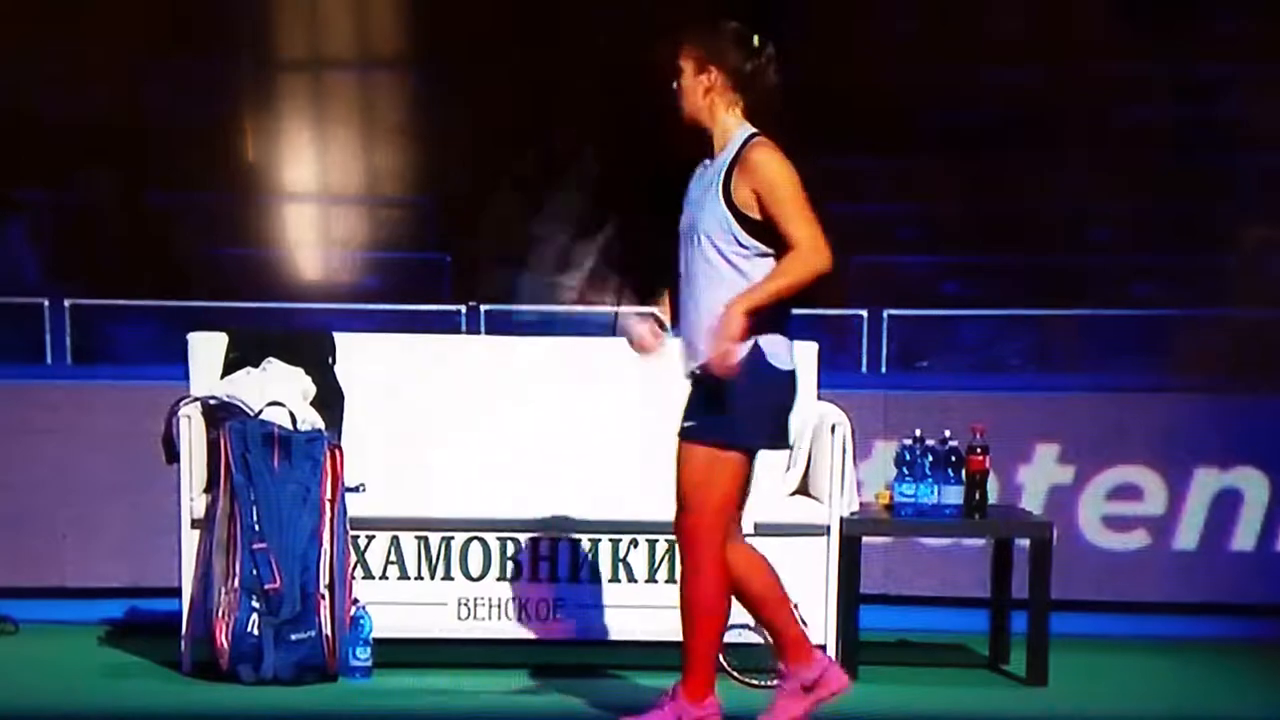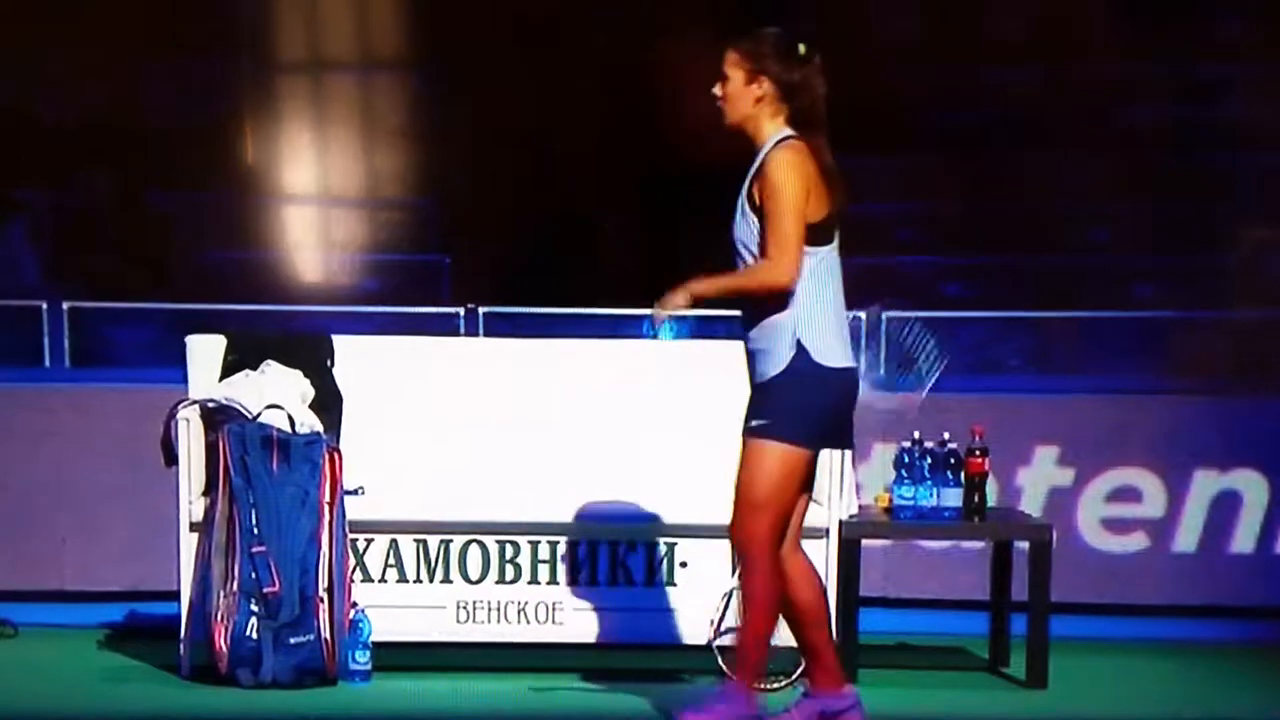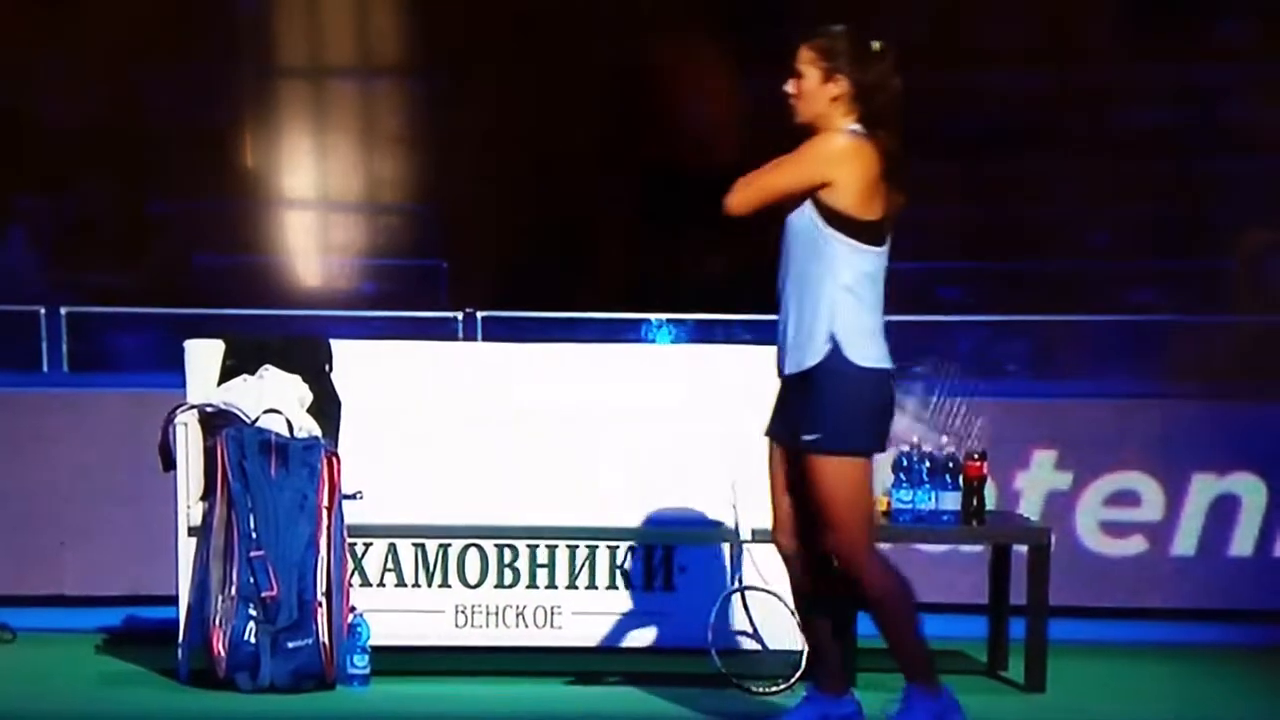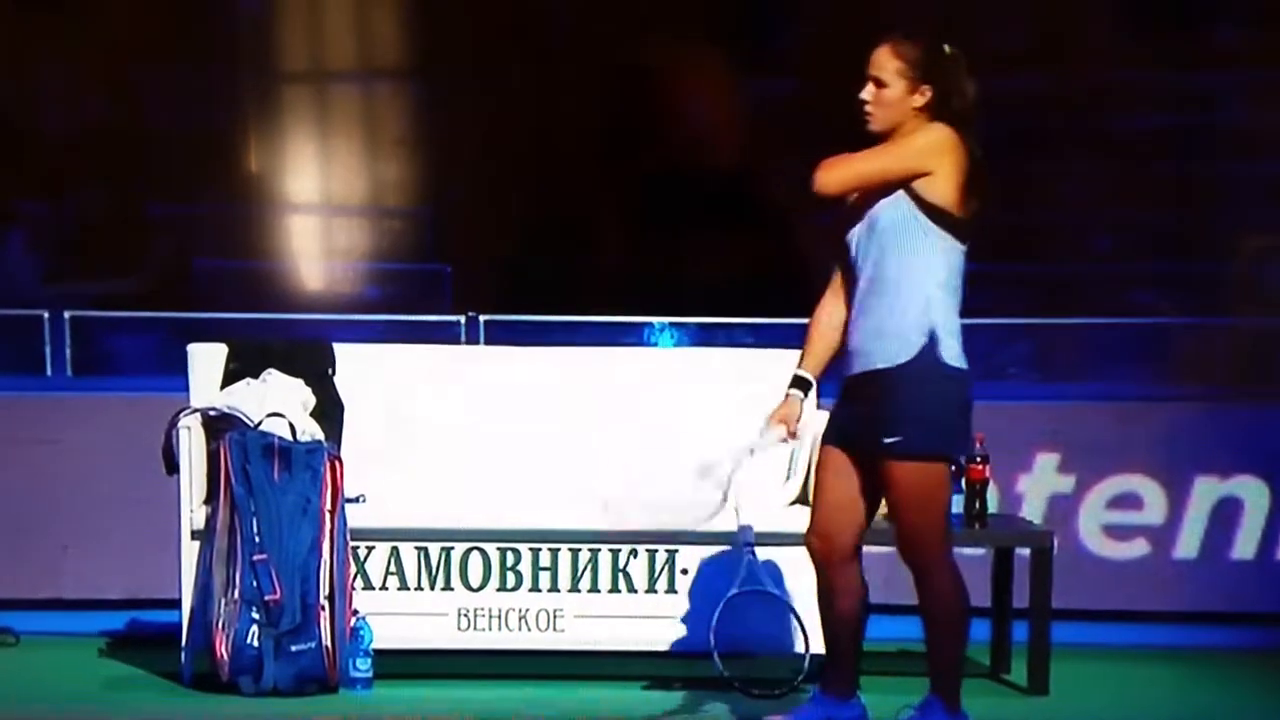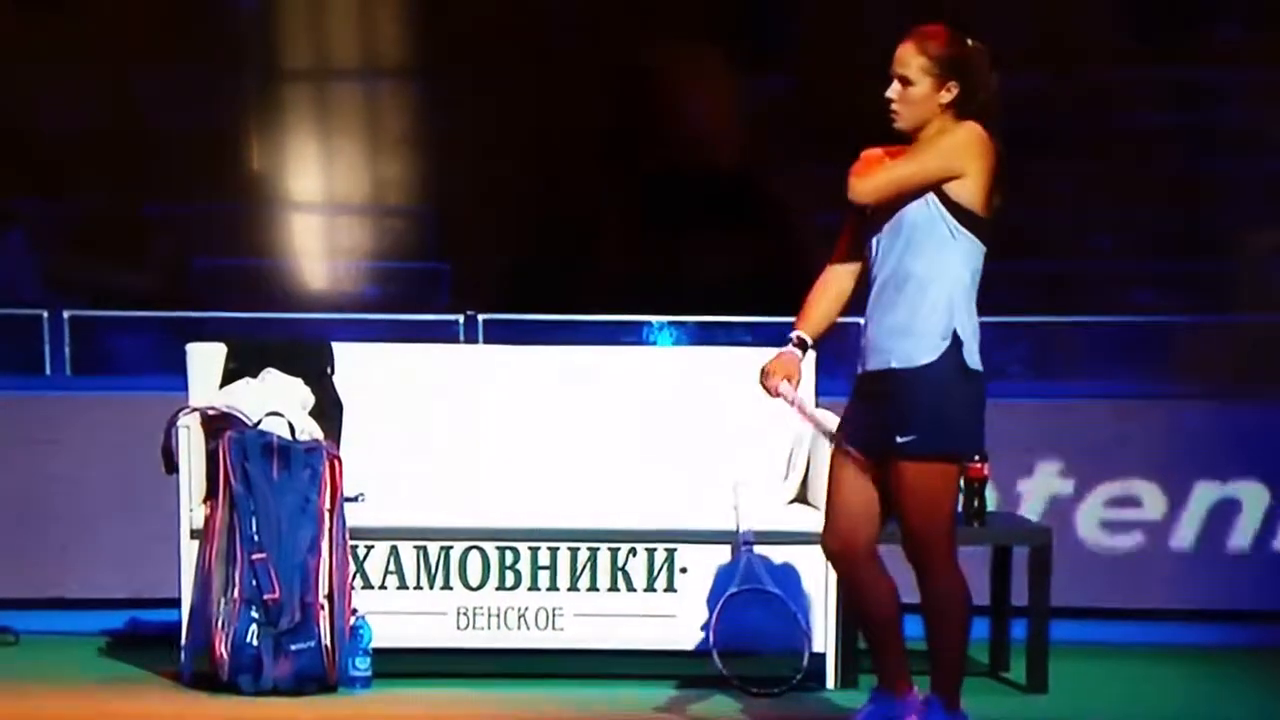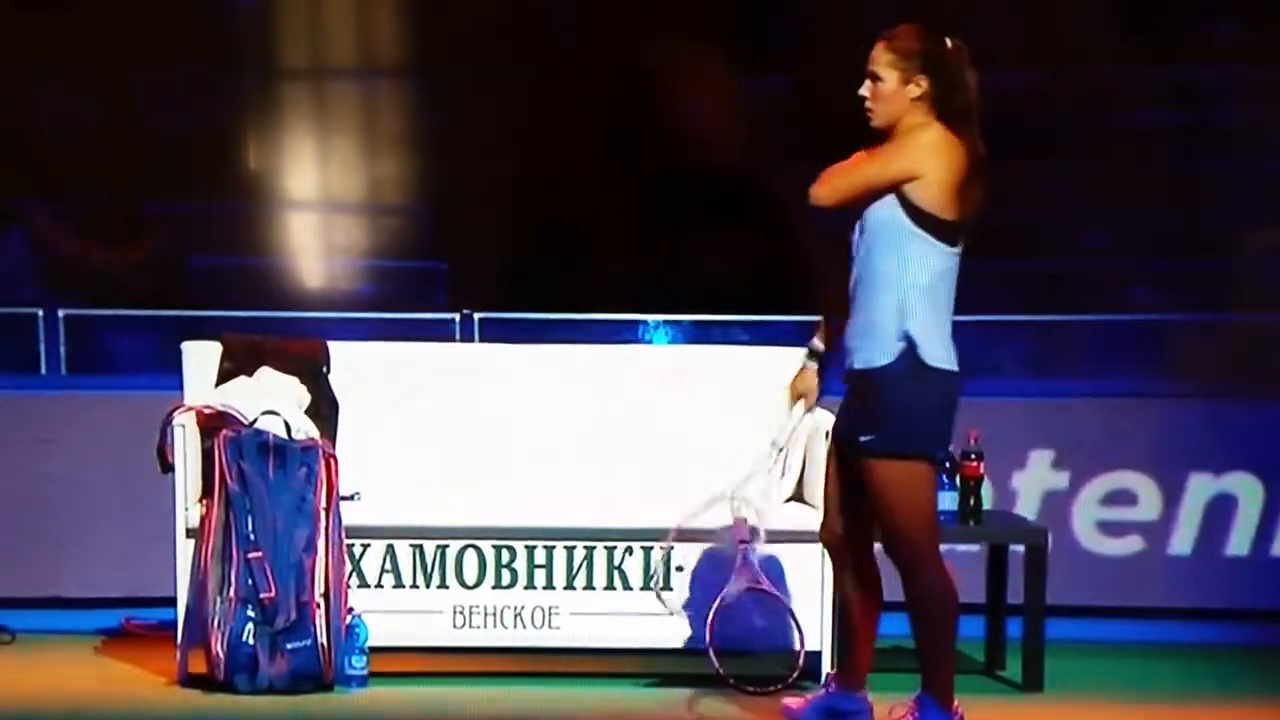
dt=0.4s
person 1, frame 1
left shoulder: (757, 159)
right shoulder: (709, 169)
left elbow: (813, 254)
left wrist: (739, 310)
right wrist: (657, 318)
left hip: (746, 371)
right hip: (720, 373)
left knee: (699, 537)
right knee: (717, 538)
person 1, frame 2
left shoulder: (786, 160)
right shoulder: (776, 162)
left elbow: (779, 272)
left wrist: (698, 287)
left hip: (806, 372)
right hip: (790, 374)
left knee: (753, 535)
right knee: (777, 544)
person 1, frame 3
left shoulder: (840, 151)
right shoulder: (843, 159)
left elbow: (737, 201)
left wrist: (772, 169)
left hip: (841, 375)
right hip: (808, 375)
left knee: (848, 548)
right knee: (794, 543)
person 1, frame 4
left shoulder: (940, 146)
right shoulder: (881, 186)
left elbow: (827, 179)
right elbow: (841, 293)
left wrist: (850, 165)
right wrist: (800, 382)
left hip: (919, 379)
right hip: (866, 382)
left knee: (925, 555)
right knee: (830, 546)
person 1, frame 5
left shoulder: (969, 143)
right shoulder: (892, 169)
left elbow: (861, 188)
right elbow: (845, 264)
left wrist: (868, 163)
right wrist: (796, 343)
left hip: (935, 377)
right hip: (878, 378)
left knee: (930, 554)
right knee: (845, 544)
person 1, frame 6
left shoulder: (936, 146)
right shoulder: (888, 165)
left elbow: (822, 192)
left wrist: (851, 166)
right wrist: (817, 352)
left hip: (908, 377)
right hip: (870, 376)
left knee: (912, 550)
right knee: (843, 538)
